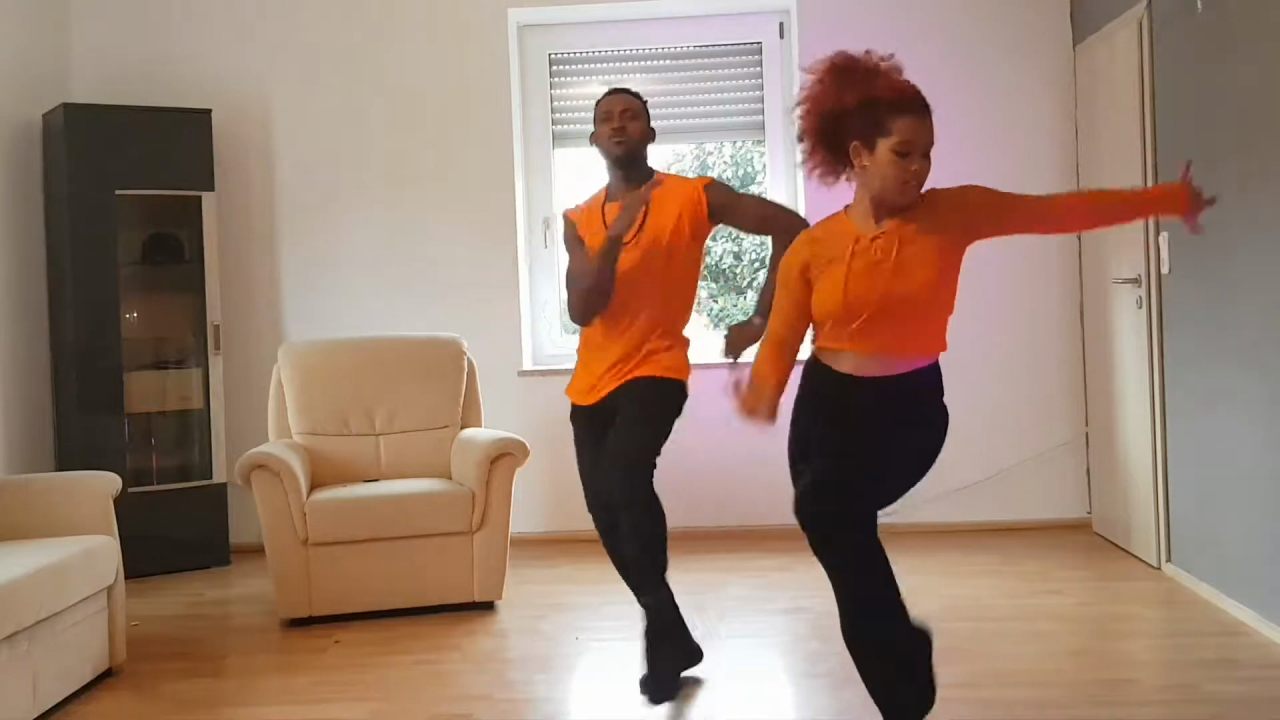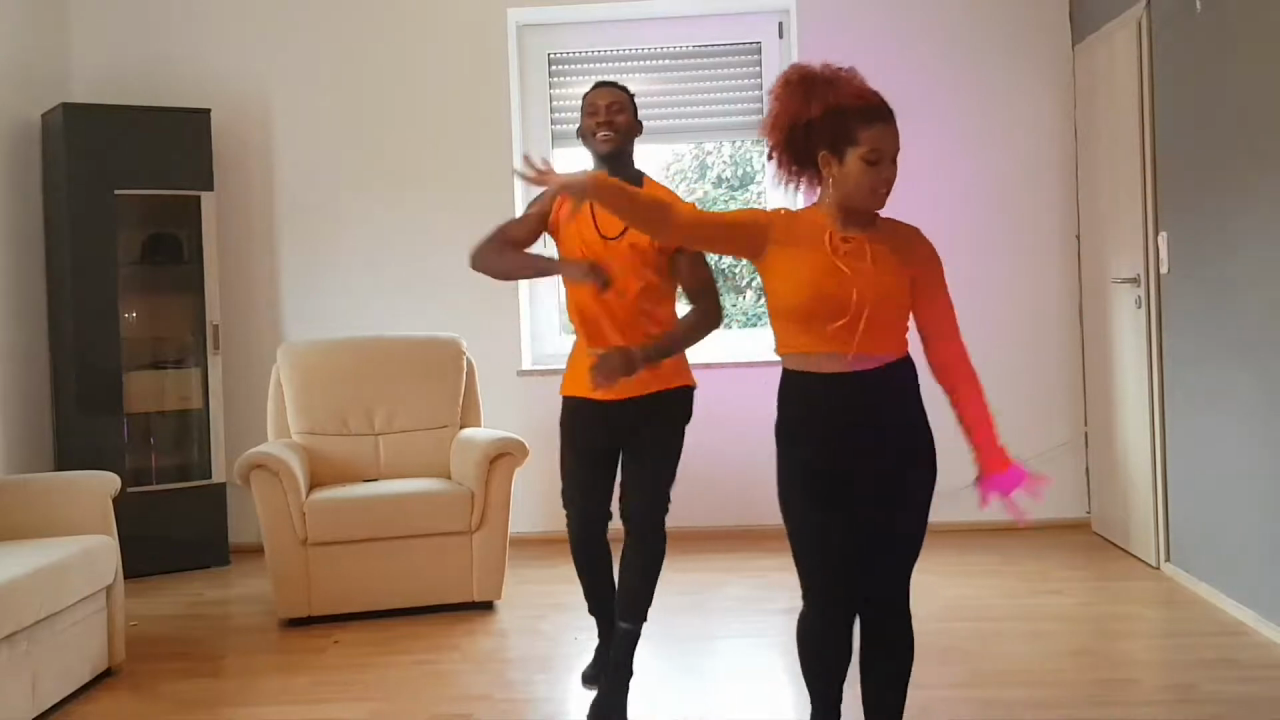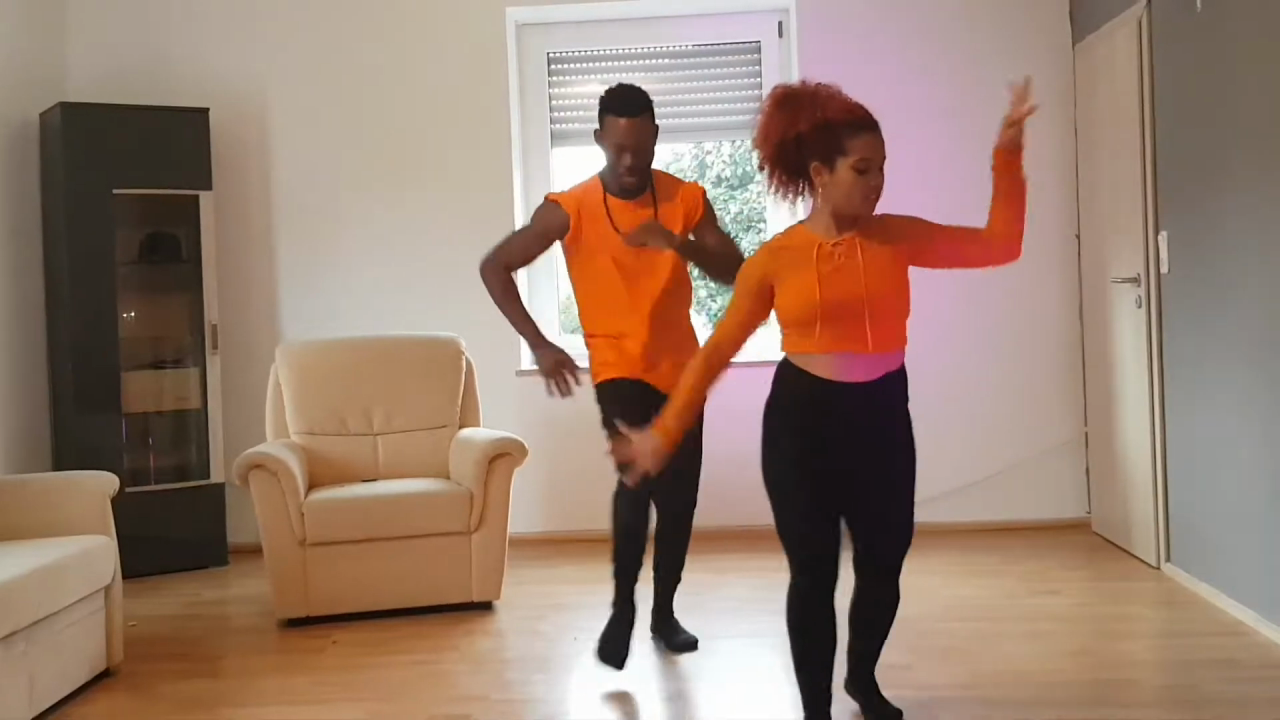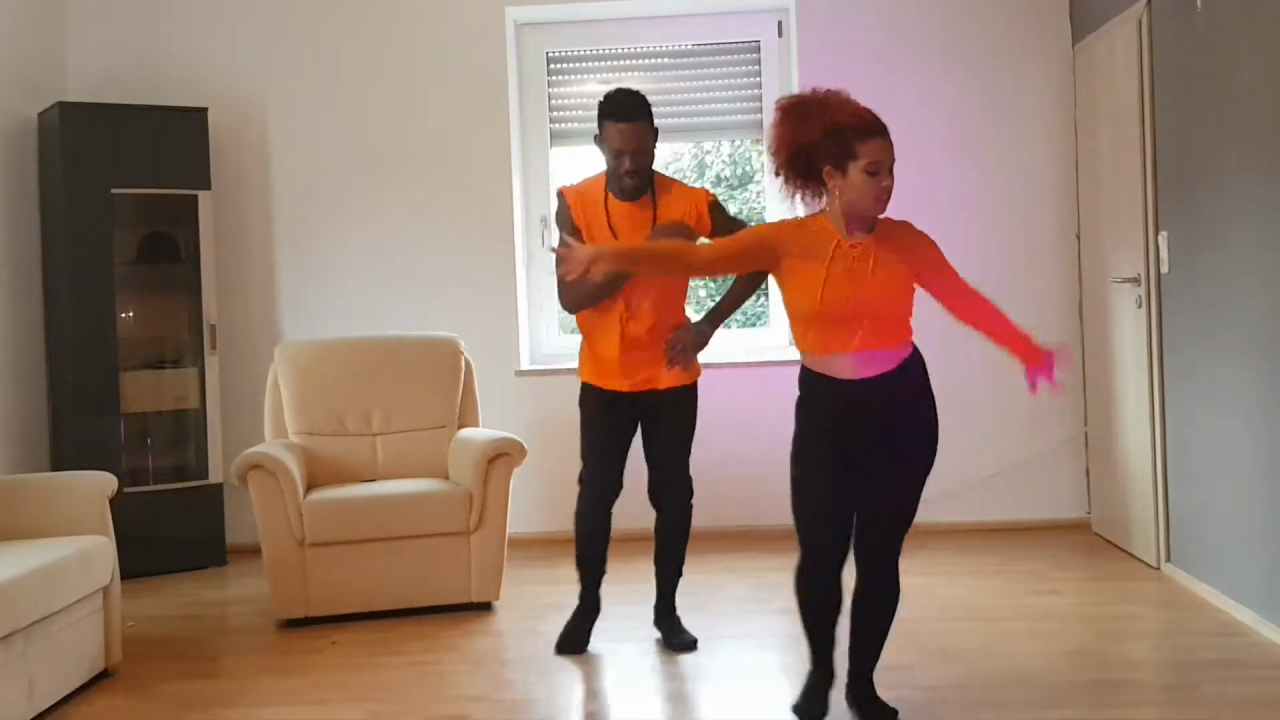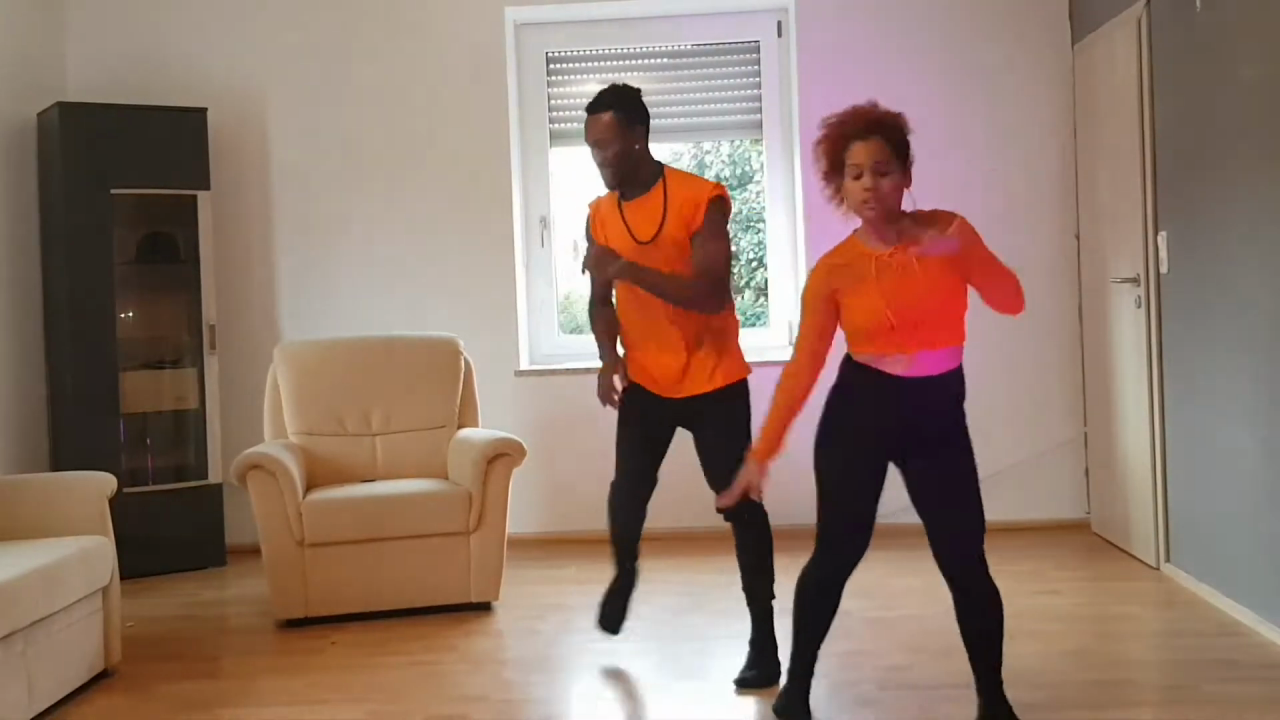
dt=0.4s
person 1, frame 1
left shoulder: (951, 214)
right shoulder: (811, 250)
left elbow: (1061, 212)
right elbow: (779, 347)
left wrist: (1163, 199)
right wrist: (760, 393)
left hip: (912, 410)
right hip: (829, 413)
left knee: (825, 506)
right knee: (857, 591)
left ankle: (901, 640)
person 1, frame 2
left shoulder: (909, 246)
right shoulder: (774, 234)
left elbow: (949, 355)
right elbow: (673, 222)
left wrist: (990, 457)
right wrist: (593, 186)
left hip: (894, 419)
right hip: (811, 424)
left knee: (886, 600)
right knee: (829, 597)
person 1, frame 3
left shoulder: (900, 237)
right shoulder: (778, 257)
left elbow: (1002, 247)
right elbow: (718, 348)
left wrist: (1007, 156)
right wrist: (662, 432)
left hip: (885, 420)
right hip: (806, 423)
left knee: (882, 574)
right knee: (814, 577)
person 1, frame 4
left shoulder: (906, 242)
right shoulder: (786, 241)
left elbow: (965, 299)
right elbow: (694, 258)
left wrist: (1027, 350)
right wrist: (610, 253)
left hip: (903, 408)
right hip: (828, 412)
left knee: (879, 557)
right knee: (821, 555)
person 1, frame 5
left shoulder: (947, 229)
right shoulder: (834, 269)
left elbow: (1010, 301)
right elbow: (802, 367)
left wrist: (959, 250)
right wrist: (760, 456)
left hip: (940, 418)
right hip: (861, 415)
left knee: (965, 563)
right knee: (836, 555)
person 2, frame 1
left shoulder: (694, 195)
right shoulder: (577, 220)
left elbow: (793, 227)
right elbow: (582, 310)
left wrist: (762, 317)
right wrist: (617, 238)
left hip: (652, 375)
right hip: (591, 387)
left knee: (620, 480)
right knee: (611, 523)
left ankle: (661, 625)
right ankle: (676, 636)
person 2, frame 2
left shoulder: (675, 212)
right shoulder: (558, 201)
left elbow: (709, 310)
right elbow: (485, 257)
left wrist: (639, 356)
right wrist: (559, 264)
left hip: (661, 383)
right hip: (588, 386)
left knee: (643, 514)
right knee: (584, 519)
left ankle: (622, 661)
right ankle: (607, 632)
person 2, frame 3
left shoulder: (689, 199)
right shoulder: (568, 207)
left elbow: (731, 272)
right elbow: (494, 268)
left wrist: (676, 243)
right wrist: (539, 343)
left hip: (683, 369)
right hip: (622, 370)
left knee: (680, 497)
right knee: (638, 482)
left ankle: (662, 614)
right ankle: (623, 608)
person 2, frame 4
left shoulder: (692, 203)
right shoulder: (574, 204)
right elbow: (572, 297)
left wrist: (706, 325)
left hip: (671, 374)
right hip: (604, 376)
left knee: (671, 494)
right knee: (597, 491)
left ankle: (667, 606)
right ankle: (587, 603)
person 2, frame 5
left shoulder: (704, 199)
right shoulder: (599, 215)
left elbow: (713, 297)
right elbow: (600, 299)
left wrist: (631, 268)
right wrist: (610, 356)
left hip: (717, 375)
right hip: (644, 379)
left knee: (740, 501)
right knee: (628, 493)
left ankle: (764, 639)
right ankle: (624, 573)
